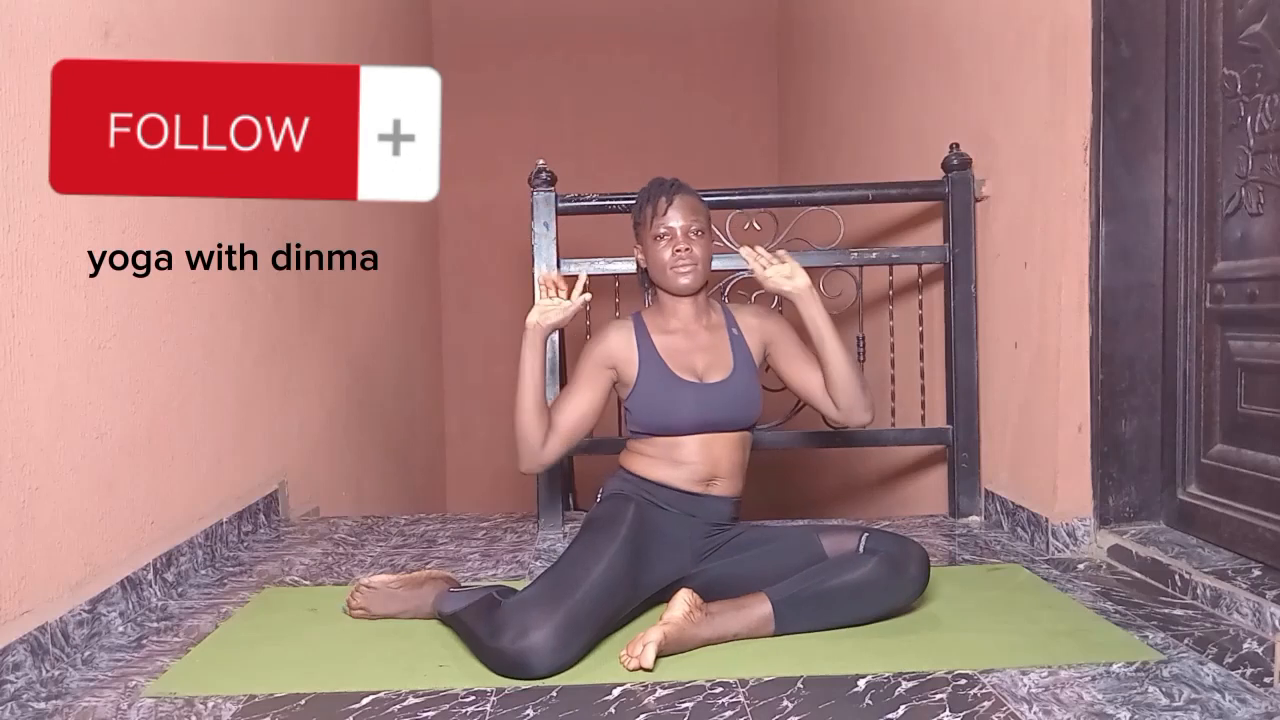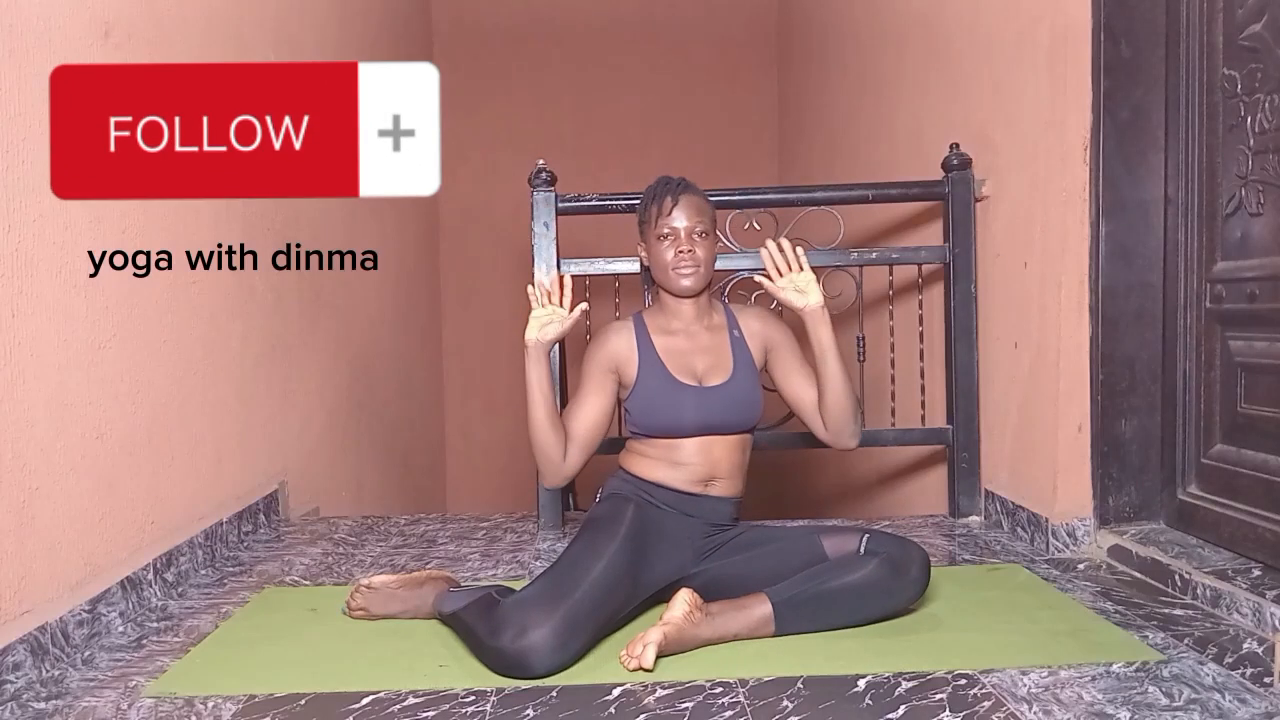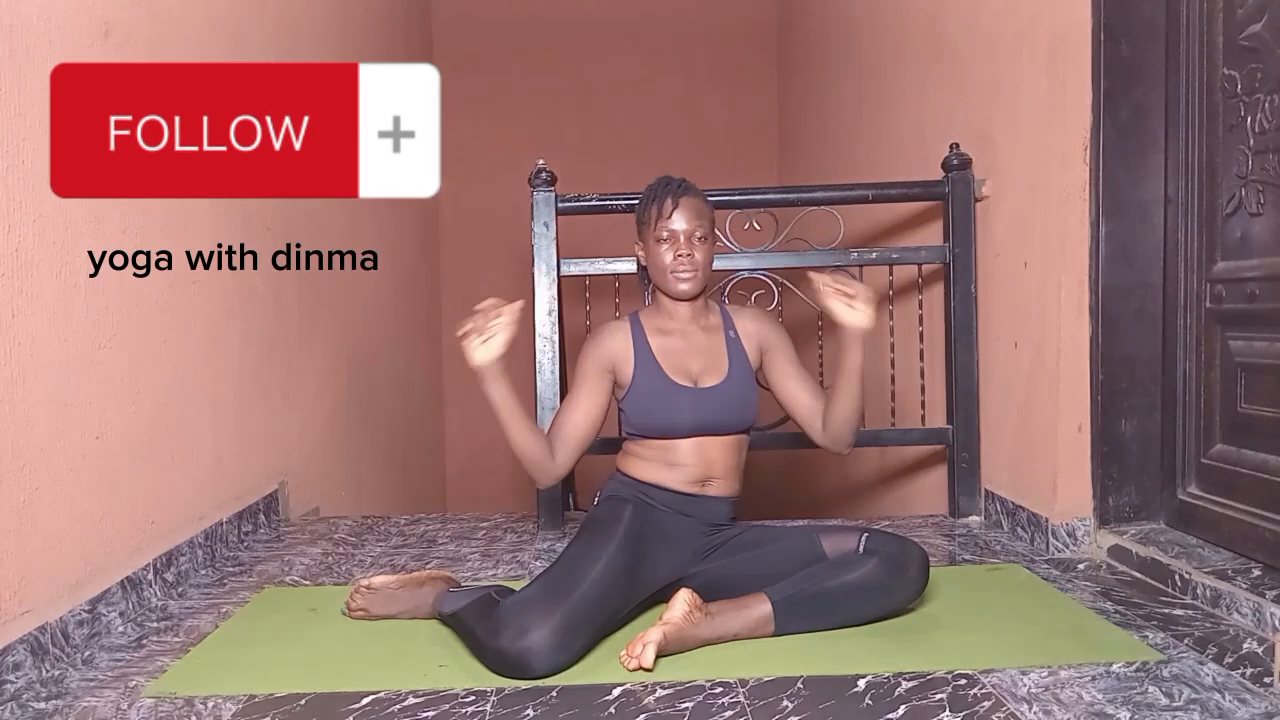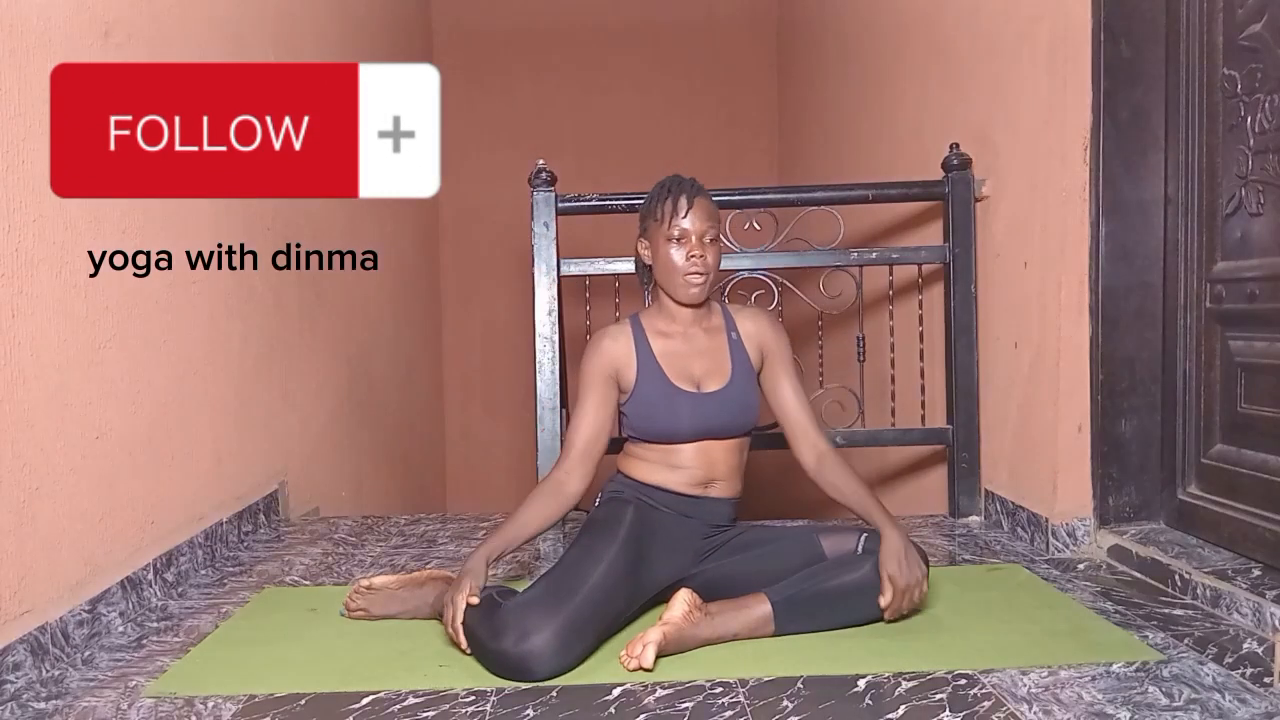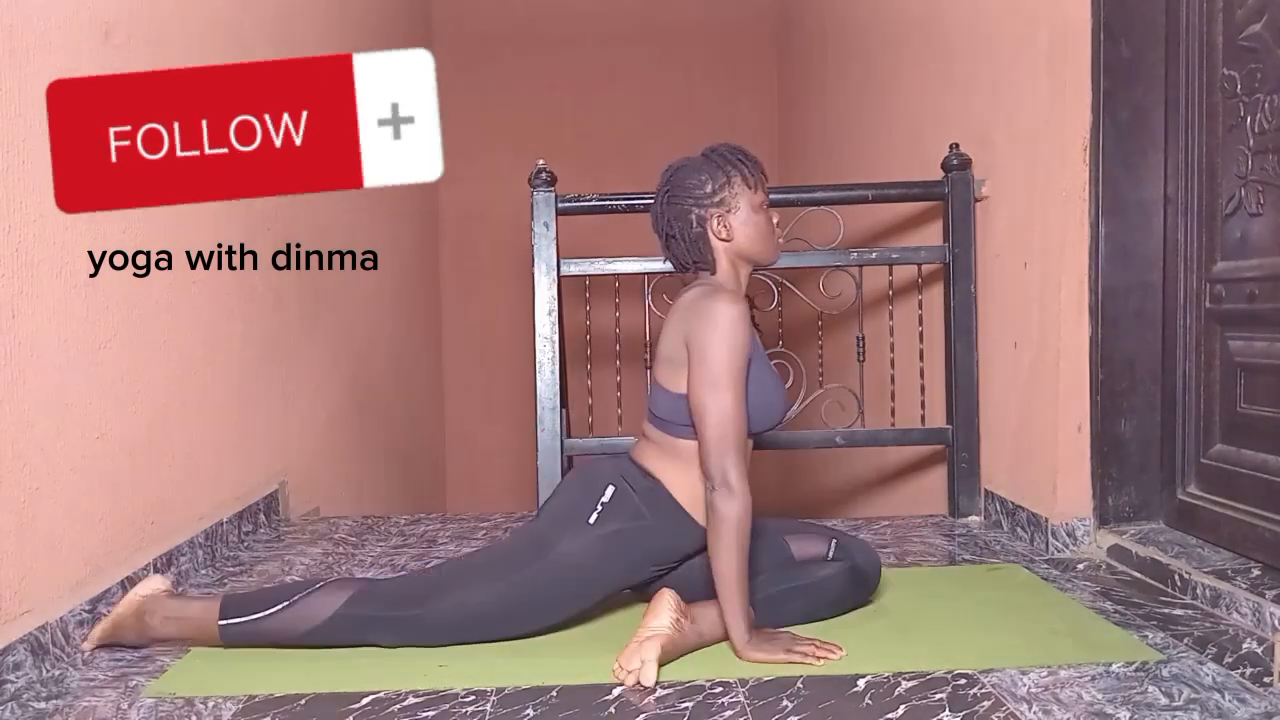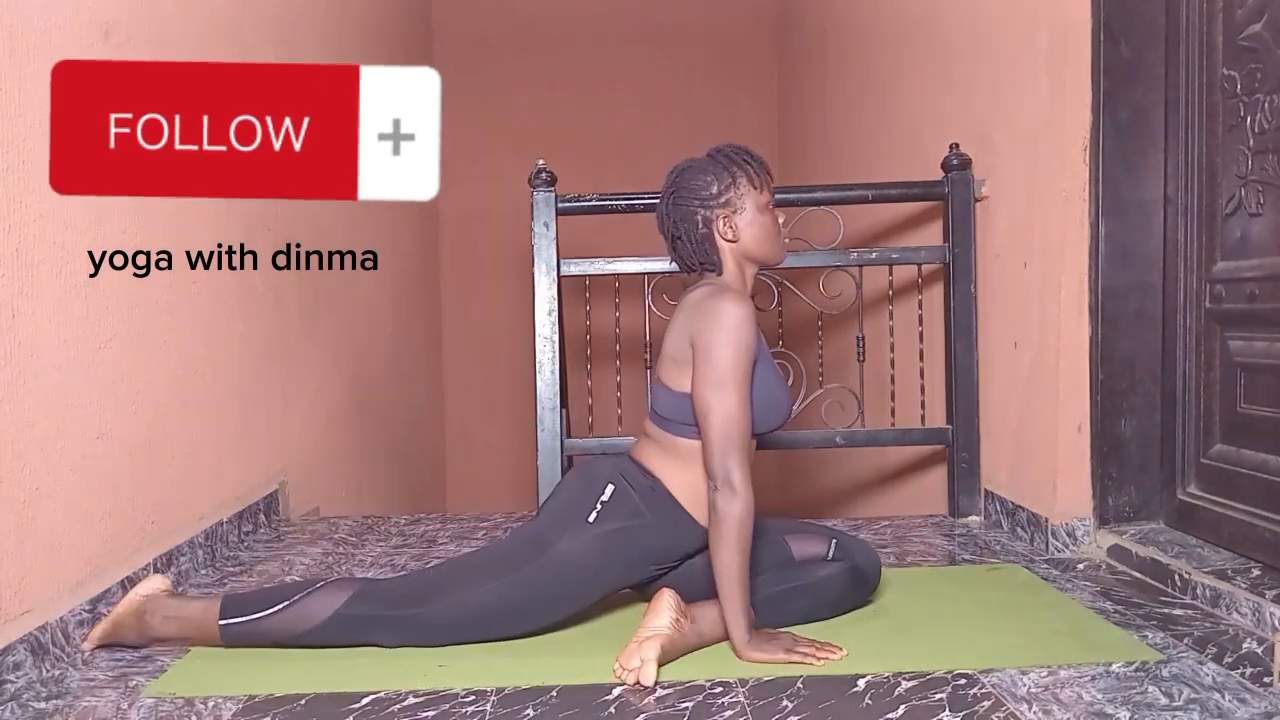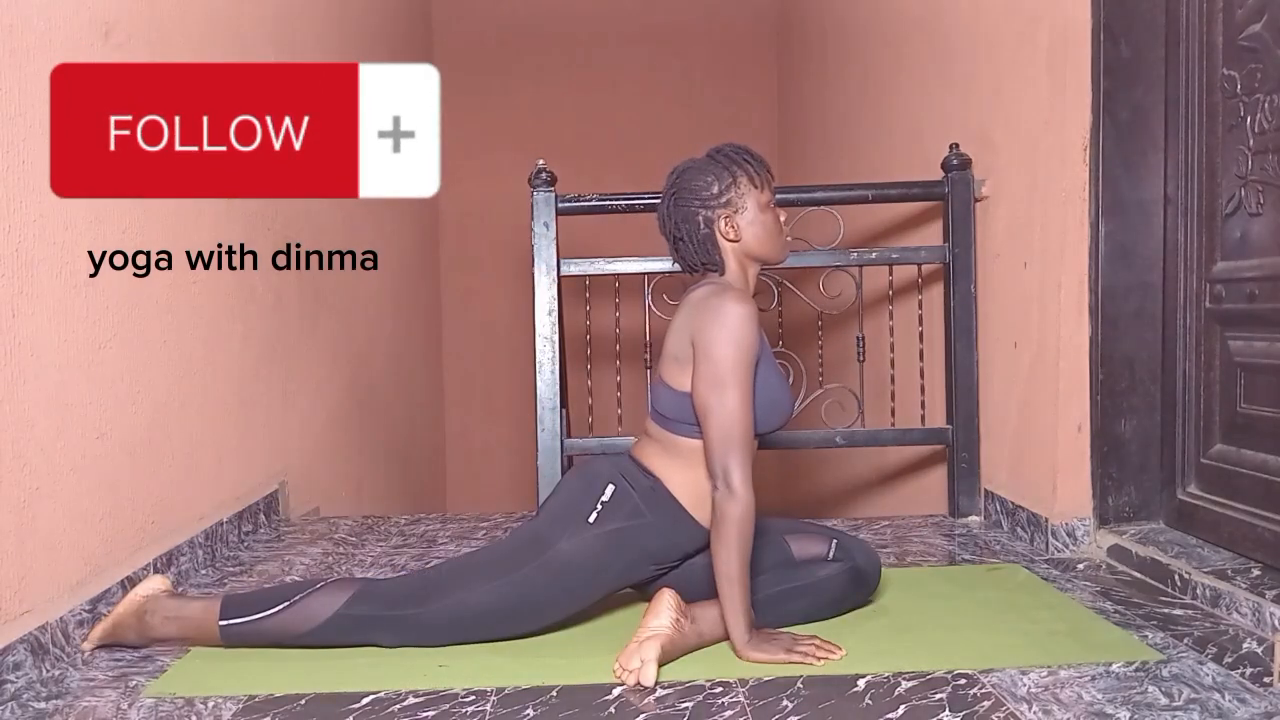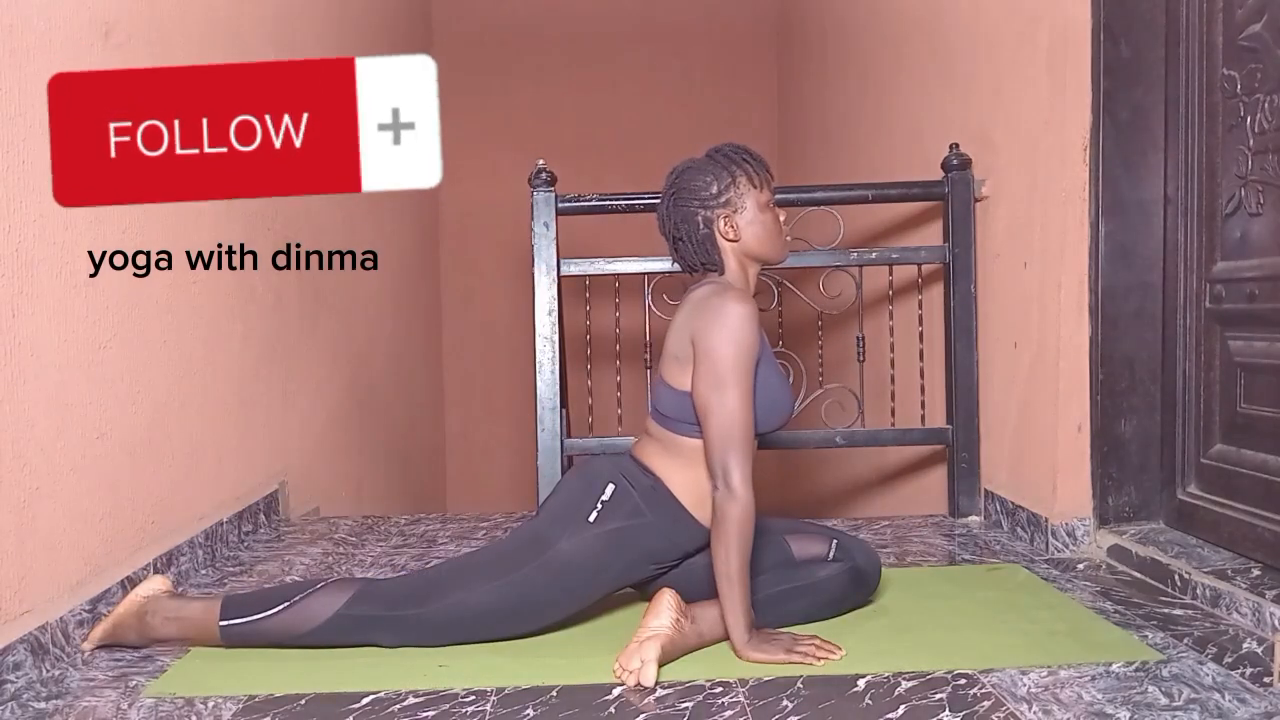
dt=0.4s
person 1, frame 1
left shoulder: (756, 327)
right shoulder: (618, 342)
left elbow: (855, 412)
right elbow: (534, 454)
left wrist: (804, 297)
right wrist: (536, 333)
left hip: (719, 537)
right hip: (636, 517)
left knee: (901, 564)
right knee: (528, 647)
left ankle: (700, 622)
right ankle: (440, 595)
person 1, frame 2
left shoulder: (759, 329)
right shoulder: (618, 343)
left elbow: (842, 433)
right elbow: (557, 467)
left wrist: (817, 317)
right wrist: (537, 350)
left hip: (720, 537)
right hip: (637, 517)
left knee: (902, 565)
right knee: (528, 646)
left ankle: (701, 621)
right ankle: (441, 595)
person 1, frame 3
left shoulder: (754, 330)
right shoulder: (613, 343)
left elbow: (834, 436)
right elbow: (548, 465)
left wrist: (853, 336)
right wrist: (491, 369)
left hip: (718, 537)
right hip: (633, 519)
left knee: (900, 563)
right knee: (528, 645)
left ankle: (699, 622)
right ankle: (442, 596)
person 1, frame 4
left shoulder: (757, 331)
right shoulder: (616, 347)
left elbow: (815, 451)
right elbow: (569, 476)
left wrist: (891, 528)
right wrist: (480, 557)
left hip: (718, 538)
right hip: (635, 522)
left knee: (885, 568)
right knee: (529, 647)
left ankle: (698, 621)
right ankle: (440, 595)
person 1, frame 5
left shoulder: (714, 305)
right shoulder: (720, 309)
right elbow: (726, 482)
right wrist: (743, 633)
left hip: (659, 532)
right hip: (618, 519)
left knee: (851, 565)
right knee: (403, 607)
left ankle: (687, 618)
right ankle: (172, 614)
person 1, frame 6
left shoulder: (716, 303)
right shoulder: (725, 309)
right elbow: (729, 484)
right wrist: (746, 634)
left hip: (659, 531)
right hip: (616, 517)
left knee: (851, 565)
right knee: (400, 607)
left ankle: (684, 618)
right ankle: (167, 615)
person 1, frame 7
left shoulder: (719, 303)
right shoulder: (728, 310)
right elbow: (731, 484)
right wrist: (744, 632)
left hip: (662, 531)
right hip: (618, 517)
left knee: (852, 564)
right knee: (404, 607)
left ankle: (684, 617)
right ankle: (168, 616)
person 1, frame 8
left shoulder: (719, 302)
right shoulder: (727, 310)
right elbow: (731, 483)
right wrist: (744, 634)
left hip: (660, 531)
right hip: (617, 516)
left knee: (852, 564)
right knee: (404, 607)
right ankle: (169, 615)
